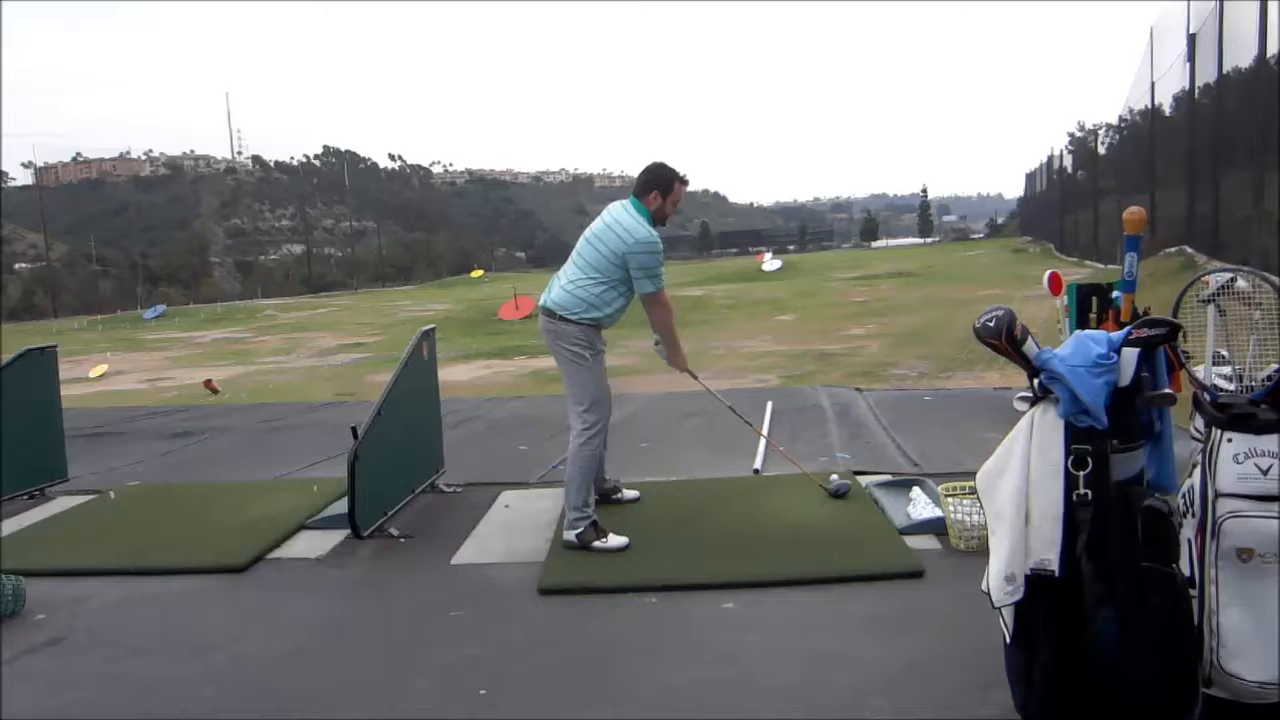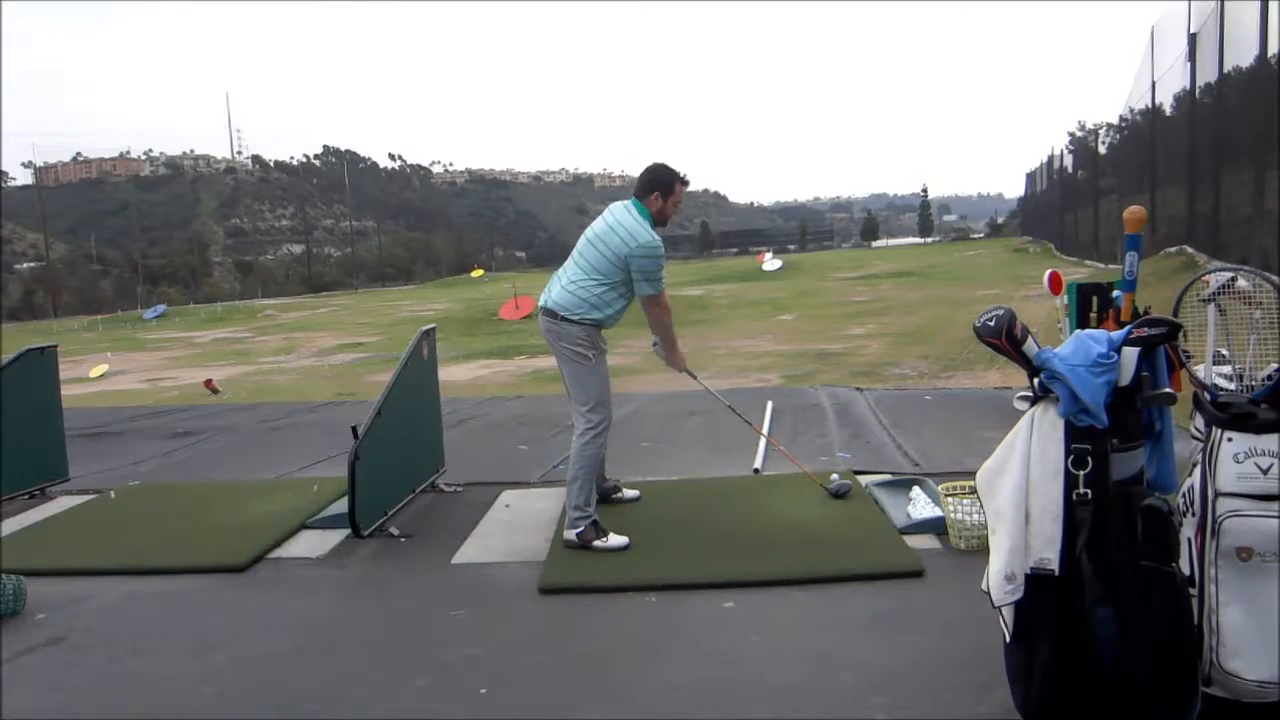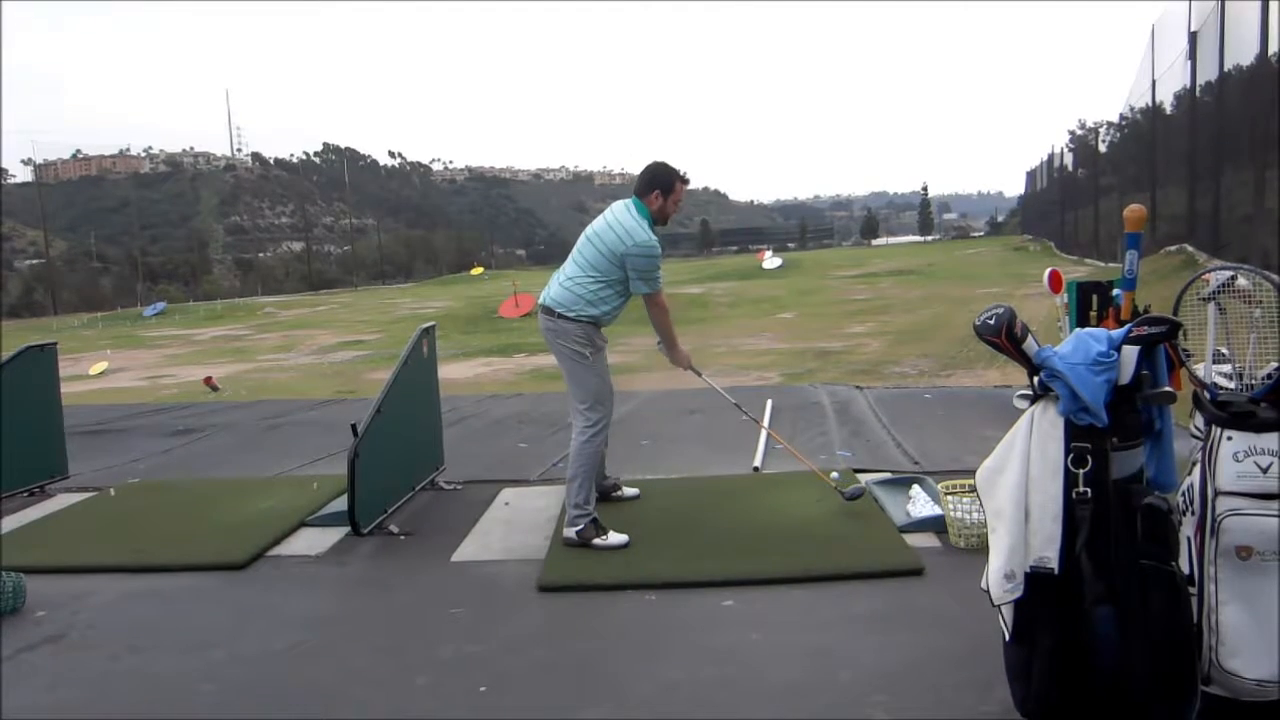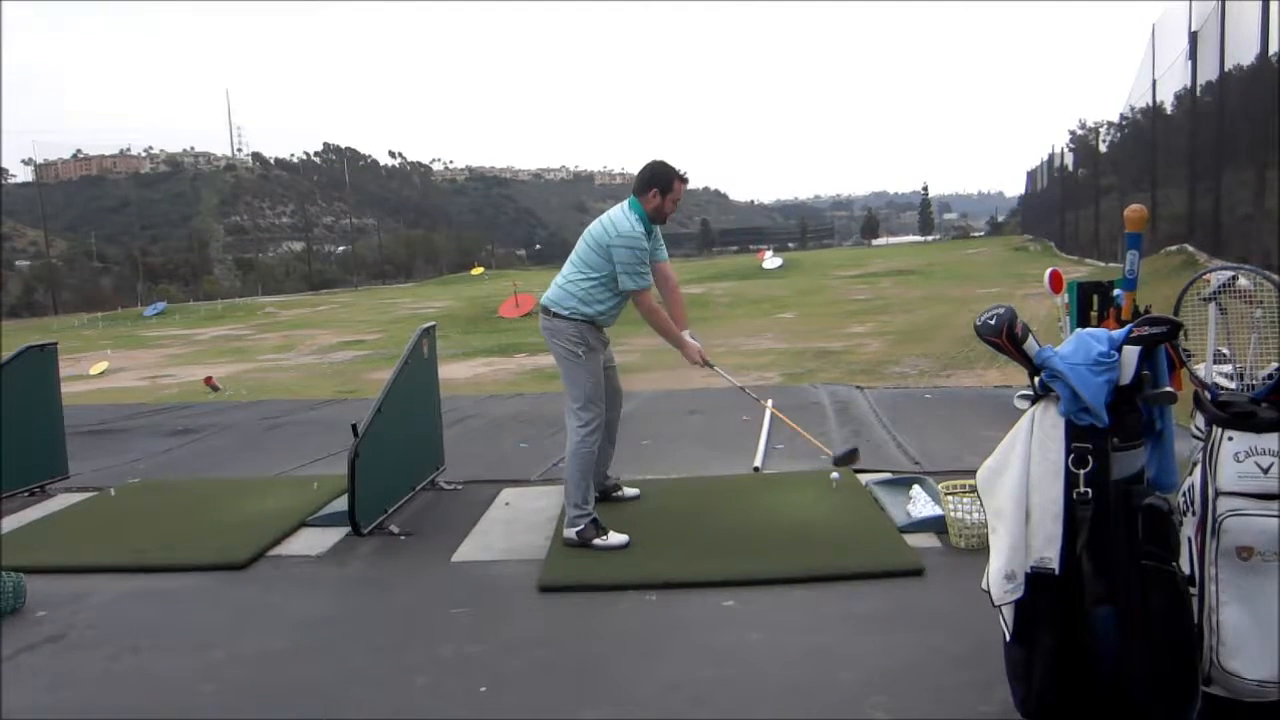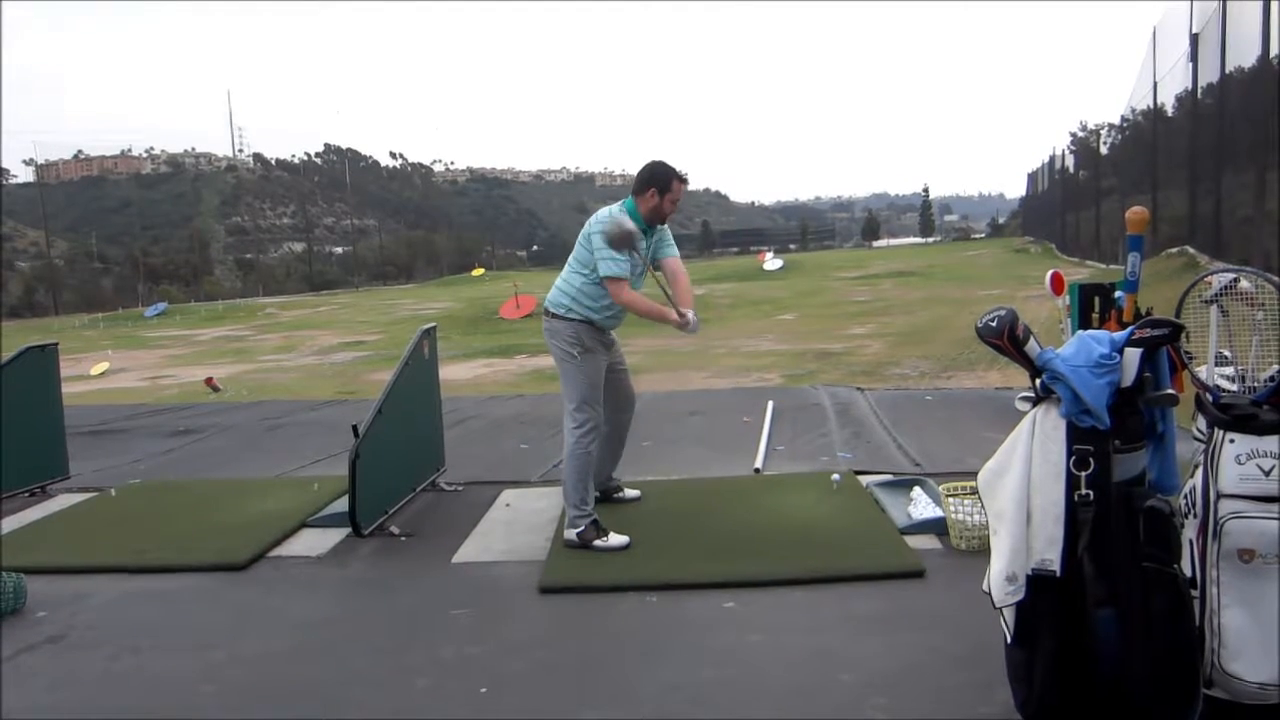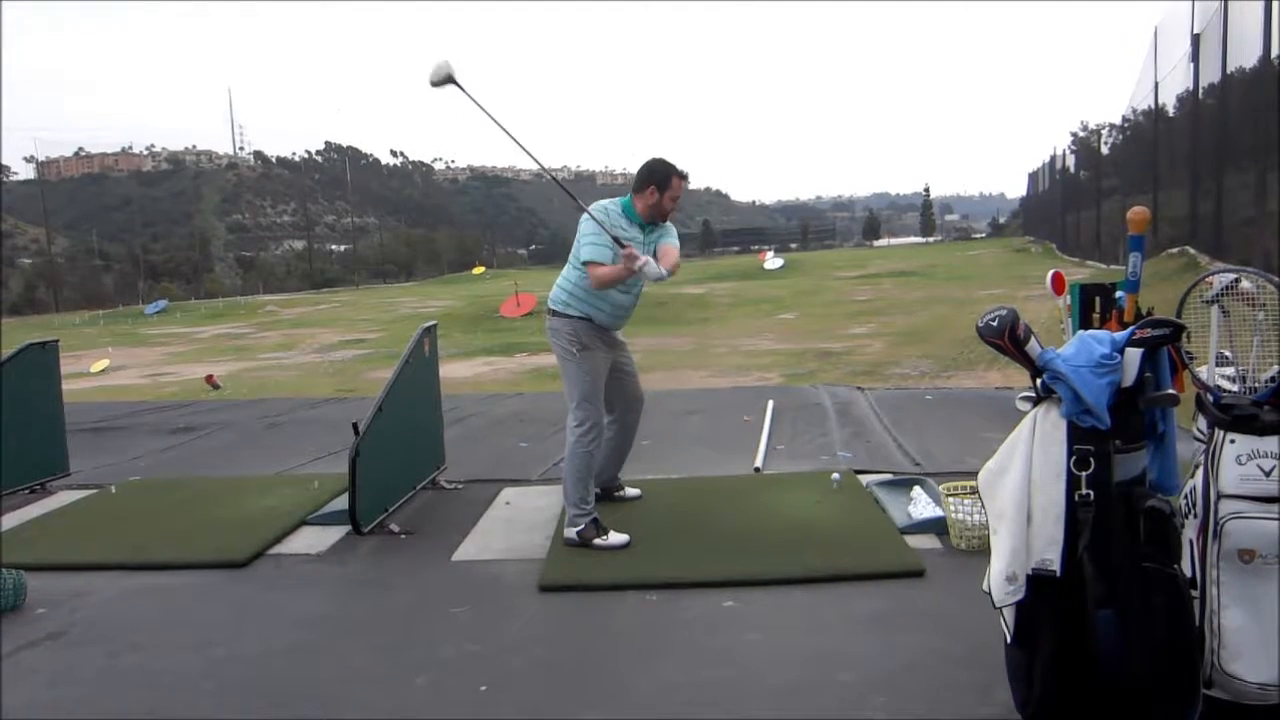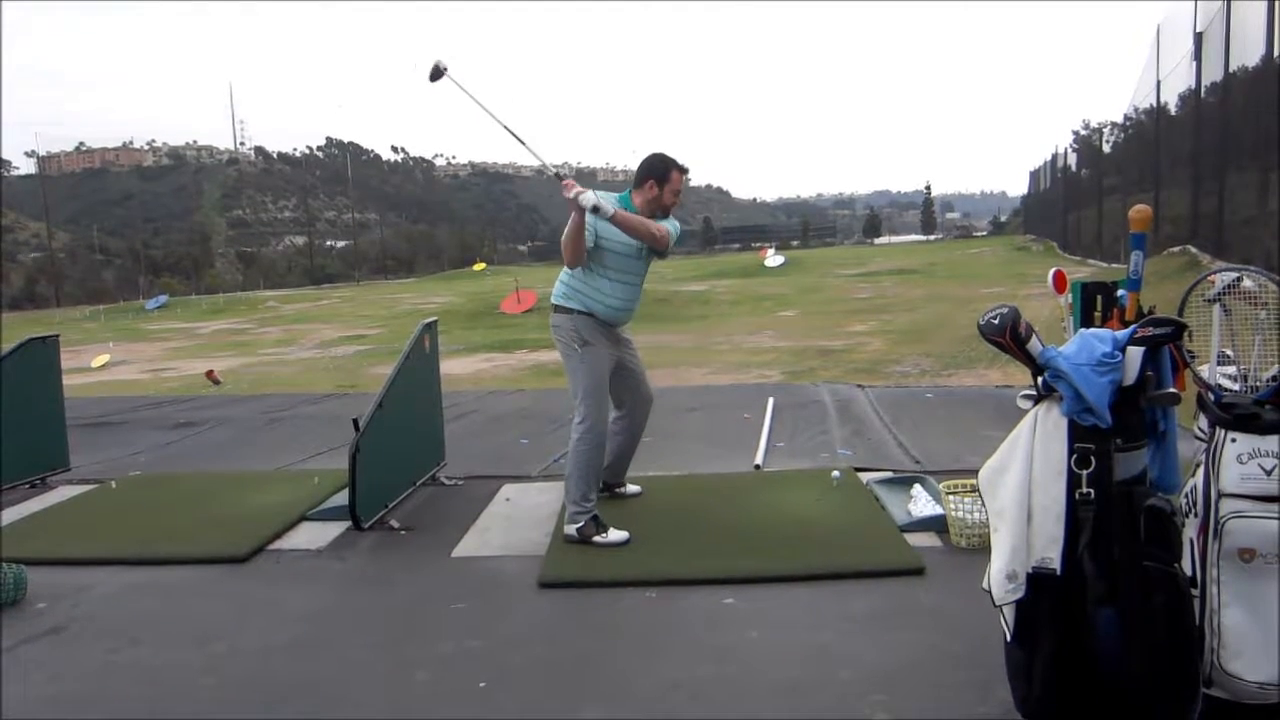
dt=0.5s
person 1, frame 1
left shoulder: (620, 211)
right shoulder: (644, 238)
left elbow: (650, 297)
right elbow: (657, 303)
left wrist: (661, 337)
right wrist: (675, 352)
left hip: (566, 316)
right hip: (573, 326)
left knee: (598, 407)
right knee: (589, 420)
left ankle: (597, 485)
right ankle: (578, 525)
person 1, frame 2
left shoulder: (620, 211)
right shoulder: (646, 242)
right elbow: (657, 305)
left wrist: (658, 337)
right wrist: (673, 351)
left hip: (559, 314)
right hip: (574, 326)
left knee: (594, 410)
right knee: (593, 420)
left ankle: (597, 484)
right ankle: (579, 524)
person 1, frame 3
left shoulder: (624, 211)
right shoulder: (641, 241)
left elbow: (653, 296)
right elbow: (655, 304)
left wrist: (667, 339)
right wrist: (674, 349)
left hip: (566, 315)
right hip: (572, 323)
left knee: (601, 403)
right knee: (592, 417)
left ankle: (597, 482)
right ankle: (579, 522)
person 1, frame 4
left shoulder: (644, 224)
right shoulder: (627, 233)
left elbow: (667, 280)
right elbow: (645, 303)
left wrist: (686, 332)
right wrist: (683, 345)
left hip: (586, 323)
right hip: (570, 324)
left knee: (609, 403)
right knee: (587, 419)
left ankle: (598, 482)
right ankle: (579, 522)
person 1, frame 5
left shoulder: (656, 230)
right shoulder: (610, 223)
left elbow: (676, 273)
right elbow: (620, 294)
left wrist: (687, 311)
right wrist: (671, 317)
left hip: (597, 328)
right hip: (571, 326)
left knee: (621, 403)
right knee: (586, 420)
left ankle: (601, 483)
right ankle: (579, 524)
person 1, frame 6
left shoulder: (663, 230)
right shoulder: (601, 215)
left elbow: (672, 259)
right elbow: (597, 279)
left wrist: (656, 267)
right wrist: (625, 267)
left hip: (606, 330)
right hip: (574, 325)
left knee: (629, 403)
right knee: (587, 419)
left ankle: (604, 483)
right ankle: (579, 523)
person 1, frame 7
left shoulder: (666, 223)
right shoulder: (595, 203)
left elbow: (654, 237)
right elbow: (572, 261)
left wrist: (609, 212)
right wrist: (579, 213)
left hip: (613, 327)
right hip: (578, 322)
left knee: (638, 401)
right knee: (592, 416)
left ankle: (608, 479)
right ankle: (579, 519)
